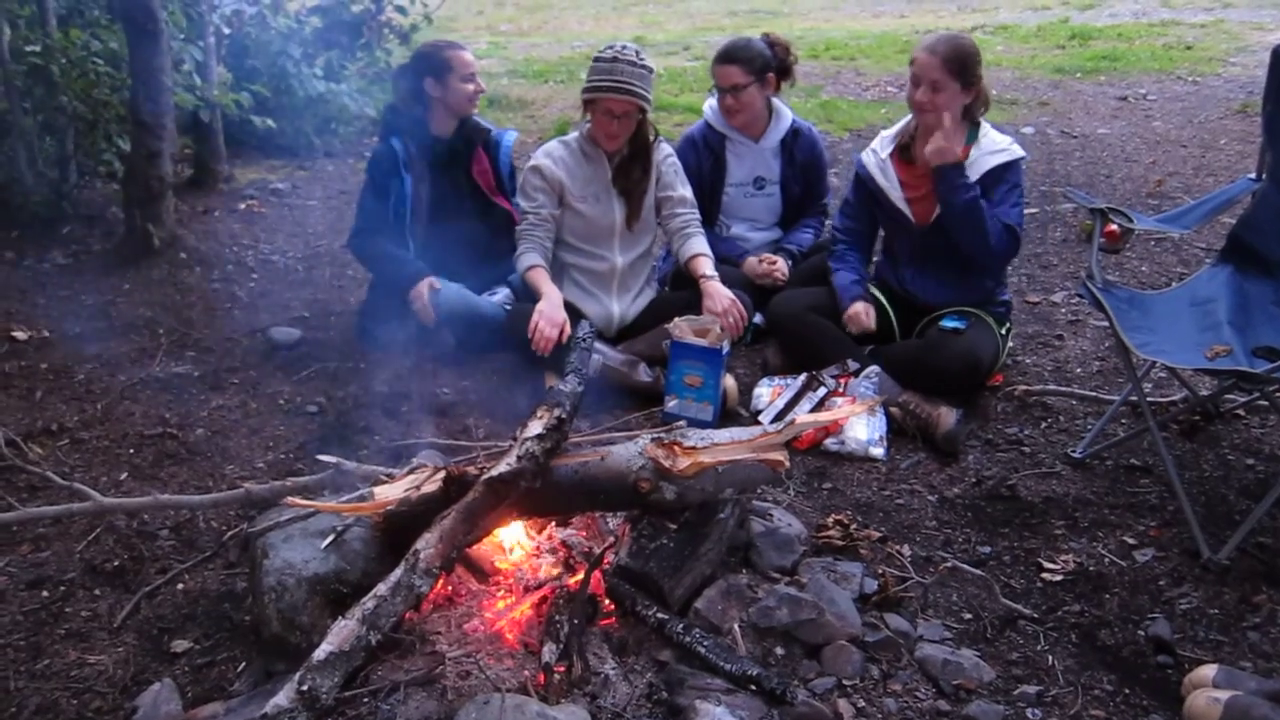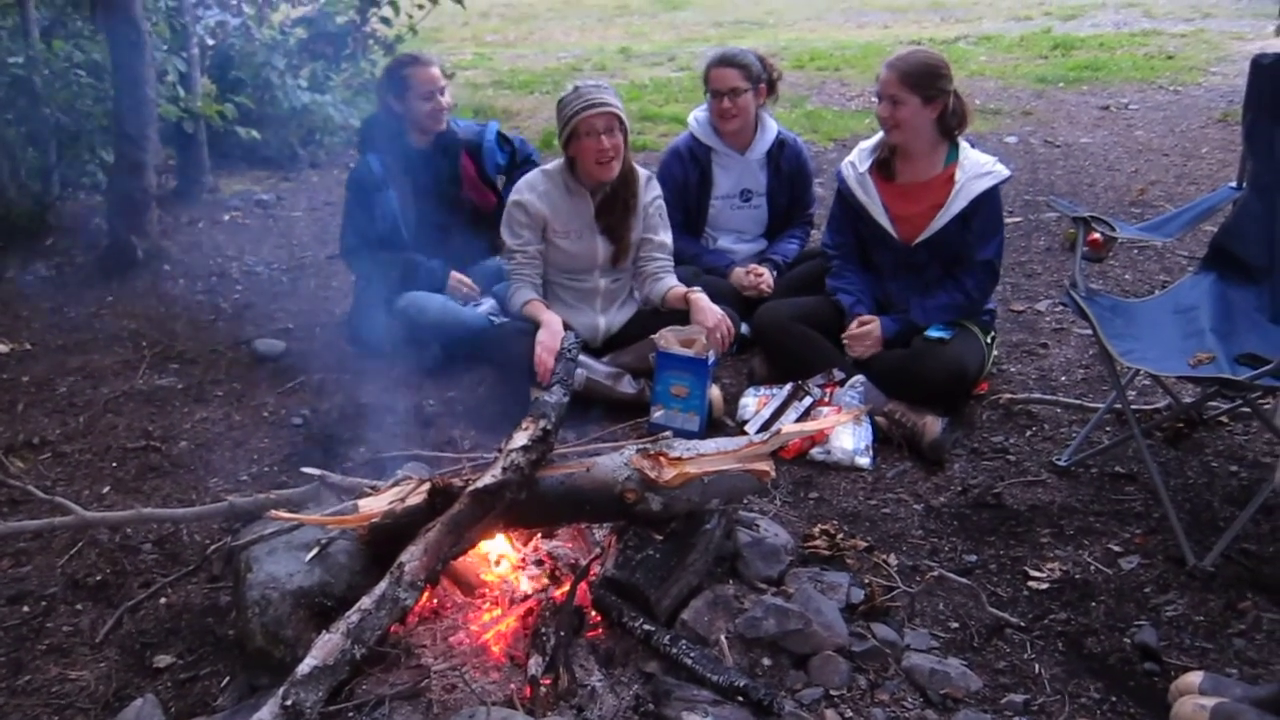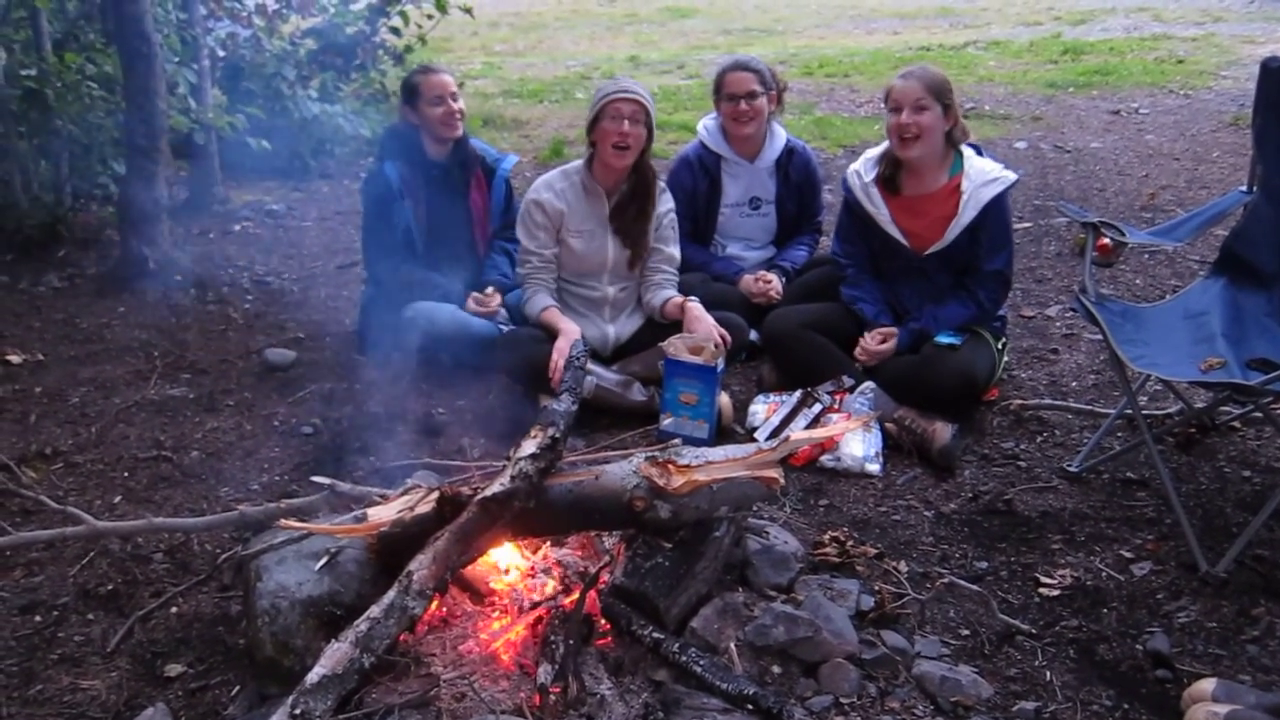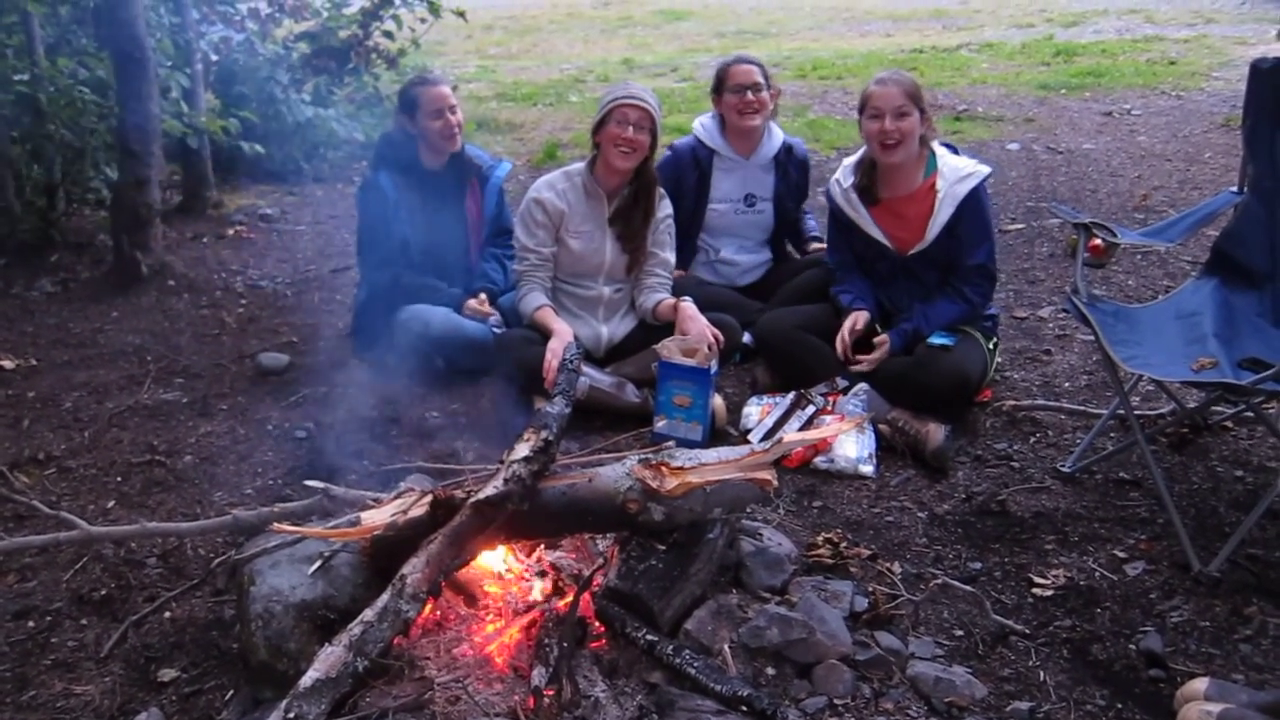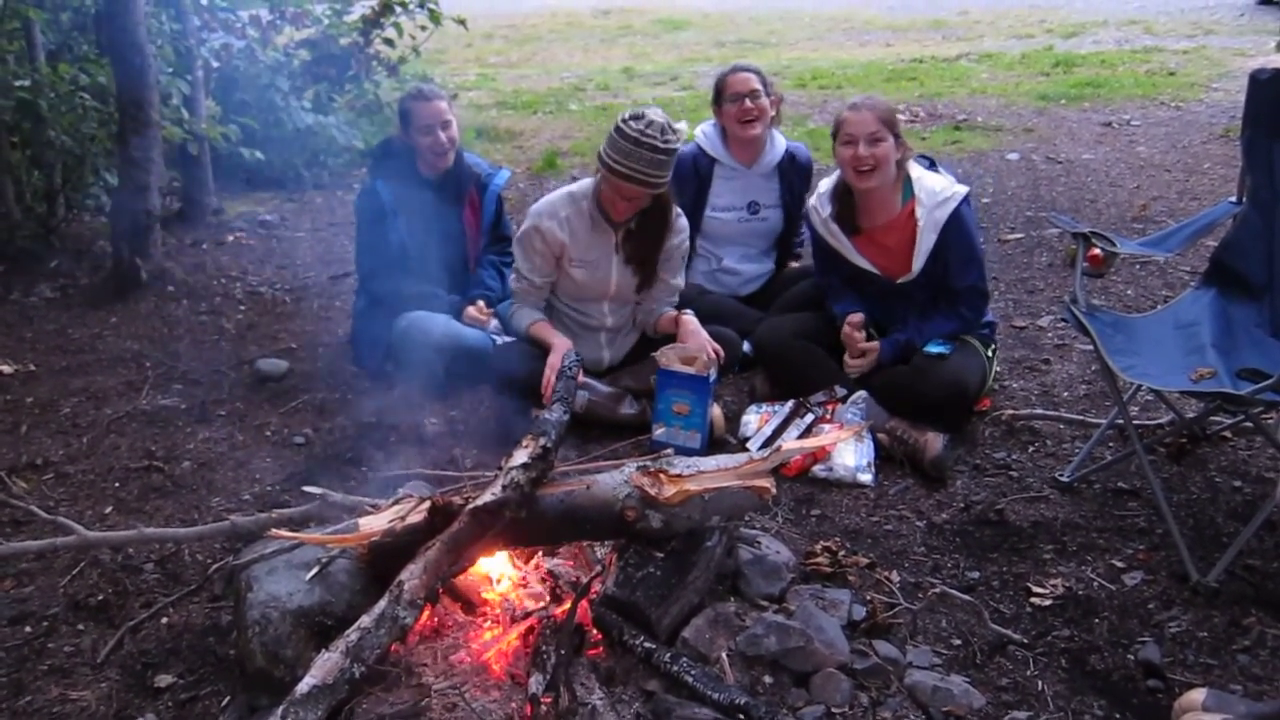
dt=1s
person 1, frame 1
left shoulder: (997, 161)
right shoulder: (882, 156)
left elbow: (995, 251)
right elbow: (849, 237)
left wrist: (951, 174)
right wrist: (852, 295)
left hip: (967, 309)
right hip: (892, 299)
left knee: (960, 360)
right knee: (786, 310)
left ankle: (838, 364)
right ankle: (902, 399)
person 1, frame 2
left shoulder: (975, 182)
right shoulder: (859, 169)
left elbow: (974, 282)
right elbow: (841, 257)
left wrist: (895, 328)
right wrist: (859, 315)
left hip: (947, 319)
right hip: (871, 310)
left knee: (948, 371)
right knee: (771, 321)
left ankle: (826, 374)
right ankle: (888, 409)
person 1, frame 3
left shoulder: (983, 187)
right shoulder: (865, 179)
left elbow: (987, 289)
right elbow: (854, 266)
left wrist: (908, 337)
right wrist: (878, 325)
left hip: (959, 324)
right hip: (883, 317)
left knee: (956, 375)
right knee: (781, 328)
left ankle: (839, 384)
right ankle: (899, 414)
person 1, frame 4
left shoulder: (961, 185)
right shoulder: (847, 186)
left elbow: (974, 285)
right elbow: (845, 268)
left wrist: (901, 339)
right wrist: (857, 309)
left hip: (950, 324)
right hip: (875, 318)
left knee: (950, 376)
right knee: (773, 330)
left ankle: (832, 384)
right ankle: (893, 416)
person 1, frame 5
left shoulder: (942, 204)
right shoulder: (826, 208)
left elbow: (967, 303)
right elbow: (834, 285)
left wrist: (891, 350)
right wrist: (850, 319)
left hip: (948, 333)
right hip: (871, 330)
left knee: (948, 385)
right knee: (772, 339)
left ankle: (826, 392)
right ankle: (888, 424)
person 2, frame 1
left shoulder: (658, 156)
right shoulder: (551, 162)
left elbow: (685, 226)
right elbow: (532, 245)
left wrist: (709, 280)
right wrist: (550, 297)
left hip: (639, 309)
right hip: (575, 313)
left knee: (735, 307)
right knee: (522, 322)
right ankle: (649, 375)
person 2, frame 2
left shoulder: (644, 186)
right shoulder: (532, 193)
left elbow: (655, 274)
right elbow: (522, 284)
left wrist: (694, 297)
right wrist: (548, 320)
left hip: (624, 324)
right hip: (562, 329)
left knee: (720, 323)
right knee: (508, 339)
left ankle: (584, 374)
right ankle: (637, 387)
person 2, frame 3
left shoulder: (657, 196)
right shoulder: (549, 193)
left elbow: (658, 286)
right elbow: (536, 287)
left wrist: (689, 307)
right wrist: (565, 328)
left hip: (634, 336)
right hip: (571, 337)
left knee: (732, 330)
right knee: (514, 348)
left ankle: (587, 385)
right ankle: (653, 397)
person 2, frame 4
left shoulder: (656, 203)
right shoulder: (549, 194)
left elbow: (652, 289)
right elbow: (531, 285)
left wrist: (682, 307)
right wrist: (559, 330)
left hip: (627, 339)
right hip: (566, 339)
left knee: (724, 331)
right knee: (510, 348)
left ankle: (578, 386)
right ankle: (647, 398)
person 2, frame 5
left shoulder: (671, 224)
right shoulder: (551, 215)
left elbow: (654, 308)
right elbow: (524, 305)
left wrist: (684, 320)
right wrist: (557, 342)
left hip: (630, 352)
right hip: (566, 350)
left knee: (725, 345)
right knee: (507, 361)
left ankle: (577, 398)
right ankle: (640, 409)
person 3, frame 1
left shoulder: (488, 142)
right shoulder: (394, 155)
left elbow: (517, 208)
right elbow: (366, 236)
right wrist: (411, 276)
left hip: (494, 270)
right hip: (437, 280)
right knee: (443, 304)
person 3, frame 2
left shoulder: (471, 142)
right shoulder: (373, 171)
left elbow: (526, 161)
right elbow: (358, 253)
right wrist: (435, 276)
left hip: (474, 274)
right hip: (410, 289)
right knee: (416, 312)
person 3, frame 3
left shoulder: (487, 164)
right shoulder: (387, 179)
left elbow: (508, 234)
right elbow: (384, 263)
left wrist: (496, 284)
right wrist: (455, 297)
left hip: (482, 293)
right hip: (420, 301)
right knee: (423, 321)
person 3, frame 4
left shoulder: (481, 170)
right shoulder: (382, 186)
left elbow: (501, 241)
right elbow: (383, 272)
left wrist: (485, 292)
right wrist: (455, 302)
left hip: (476, 299)
right hip: (410, 307)
right knee: (417, 325)
person 3, frame 5
left shoulder: (480, 178)
right shoulder: (380, 194)
left elbow: (499, 249)
right elbow: (381, 279)
left wrist: (482, 299)
right wrist: (454, 308)
left hip: (474, 305)
right hip: (409, 314)
right knee: (416, 333)
person 4, frame 1
left shoulder: (803, 139)
right shoulder: (697, 141)
left elbow: (814, 213)
left wrist: (786, 257)
right wrist: (741, 261)
left hip: (778, 260)
right hip: (720, 263)
right knee: (686, 274)
left ankle: (761, 315)
person 4, frame 2
left shoulder: (789, 150)
right shoulder: (682, 154)
left elbow: (800, 222)
right elbow: (671, 234)
left wrist: (771, 267)
right wrist: (727, 271)
left hip: (766, 268)
right hip: (709, 272)
right knee: (679, 281)
left ankle: (747, 321)
person 4, frame 3
left shoulder: (798, 157)
right shoulder: (692, 162)
left elbow: (808, 230)
right elbow: (680, 242)
left wrist: (780, 274)
right wrist: (736, 278)
left hip: (776, 277)
right hip: (718, 279)
left knee: (841, 272)
right knee: (687, 288)
left ankle: (756, 328)
person 4, frame 4
left shoulder: (792, 155)
right shoulder: (686, 157)
left wrist: (811, 241)
left hip: (766, 279)
right hip: (704, 284)
right knee: (675, 292)
left ankle: (753, 333)
person 4, frame 5
left shoulder: (795, 160)
right shoulder: (689, 163)
left wrist: (794, 257)
left hip: (766, 287)
right hip: (706, 293)
right knee: (680, 300)
left ankle: (753, 343)
